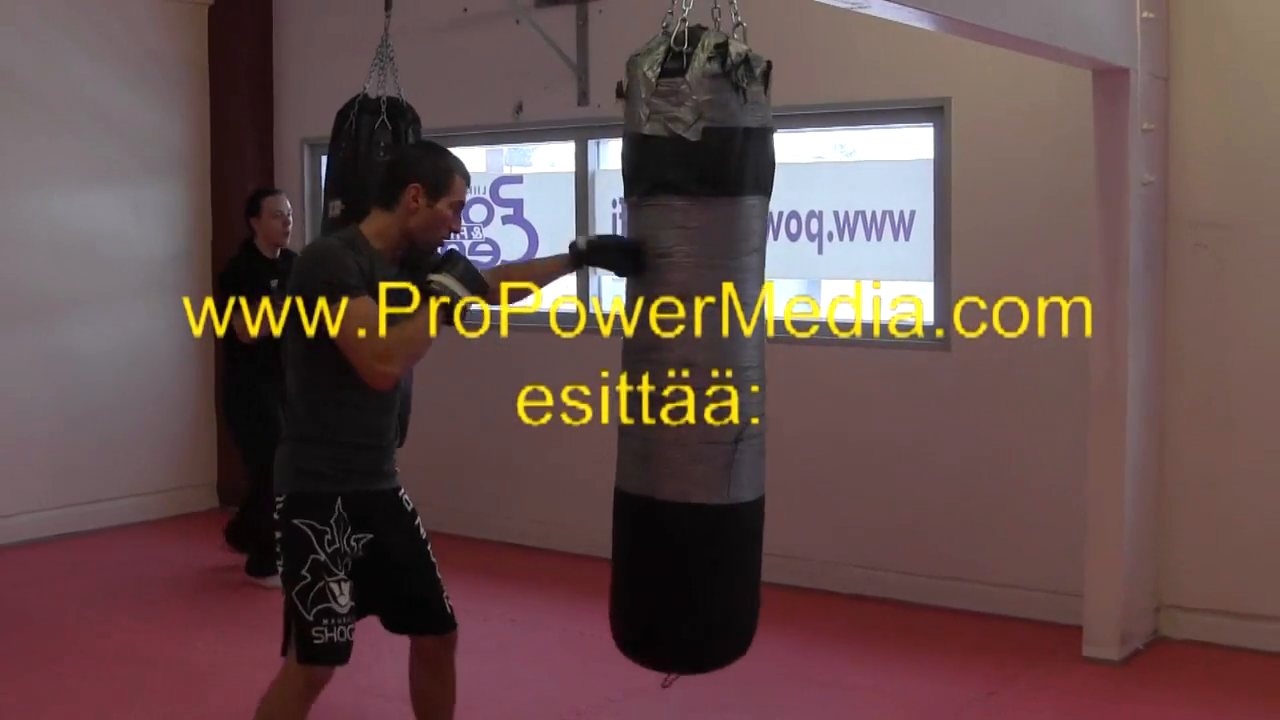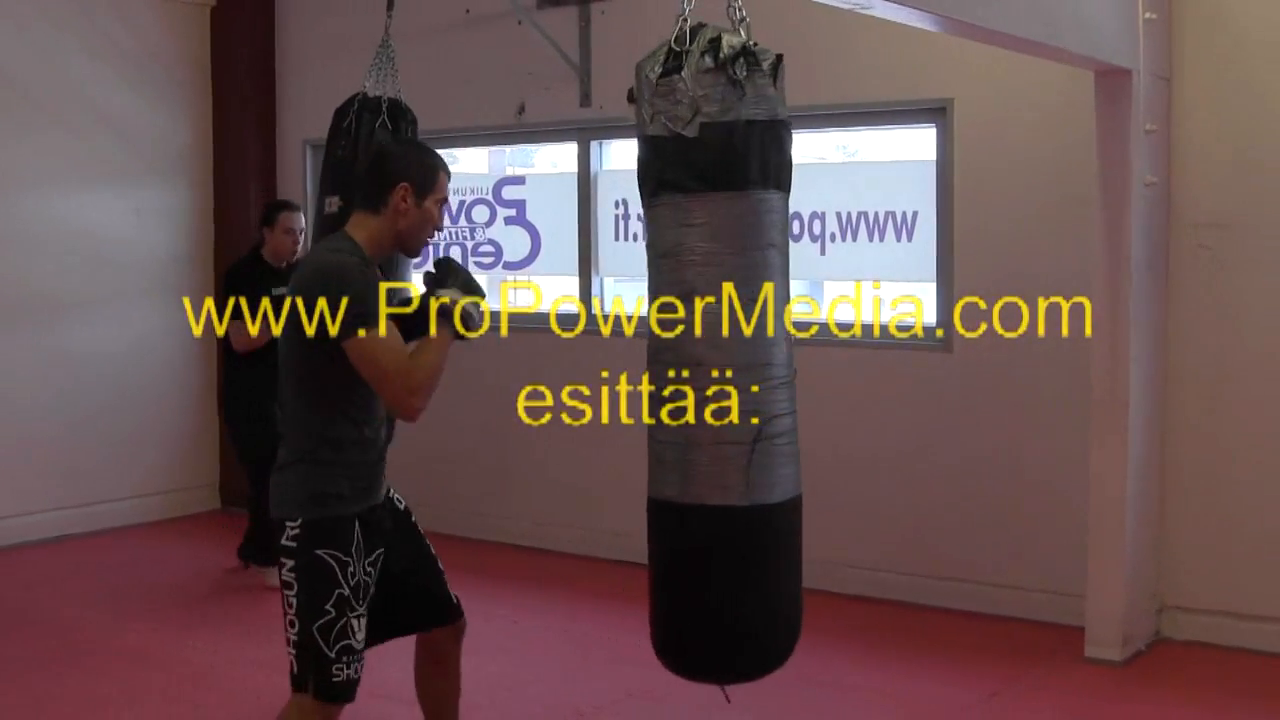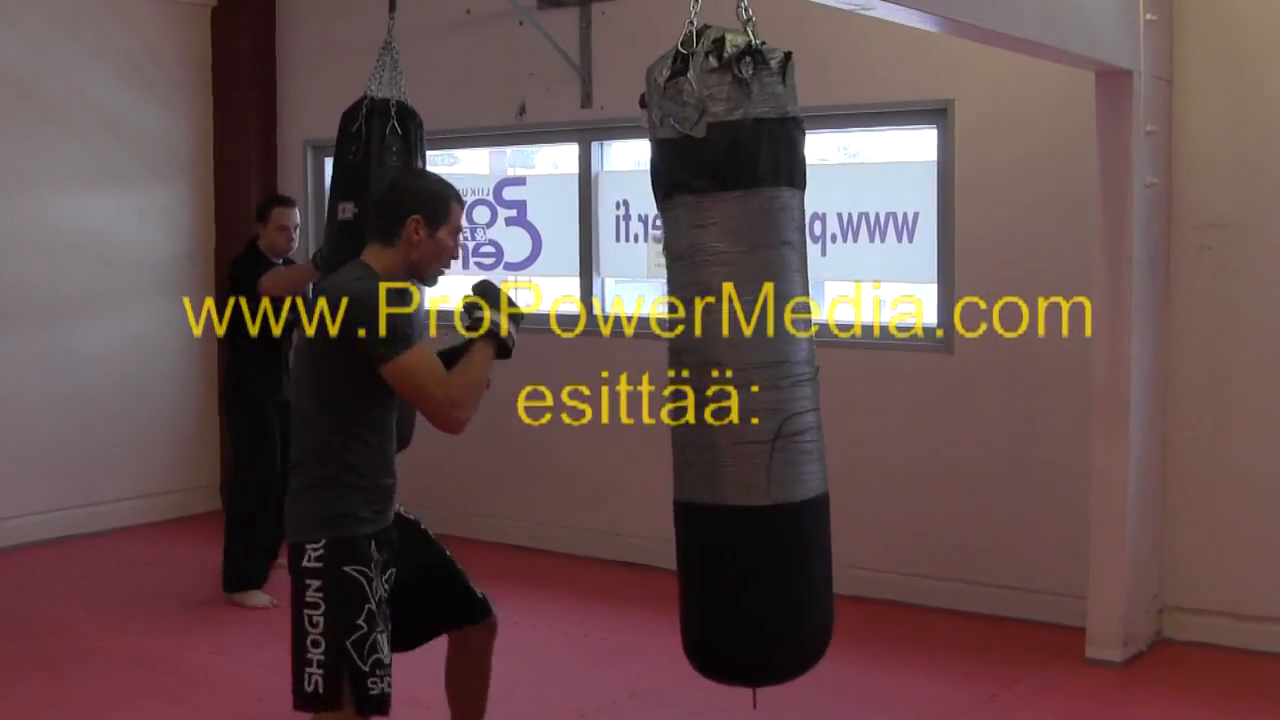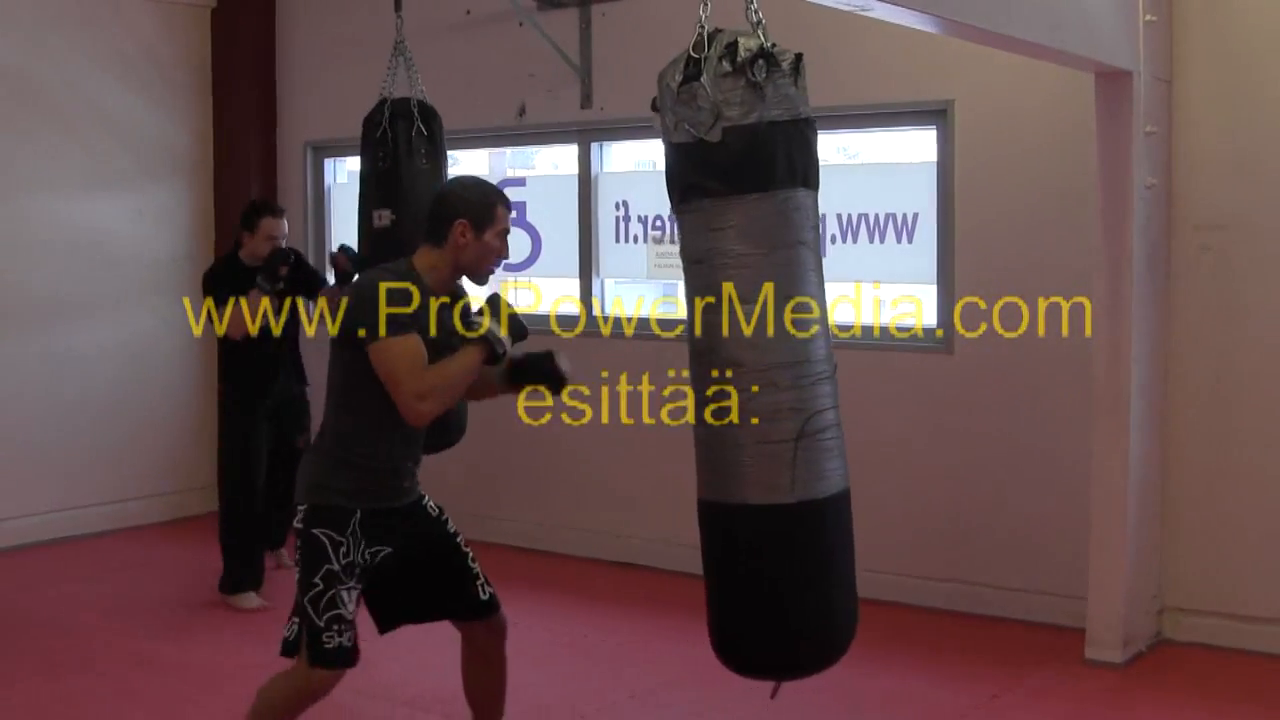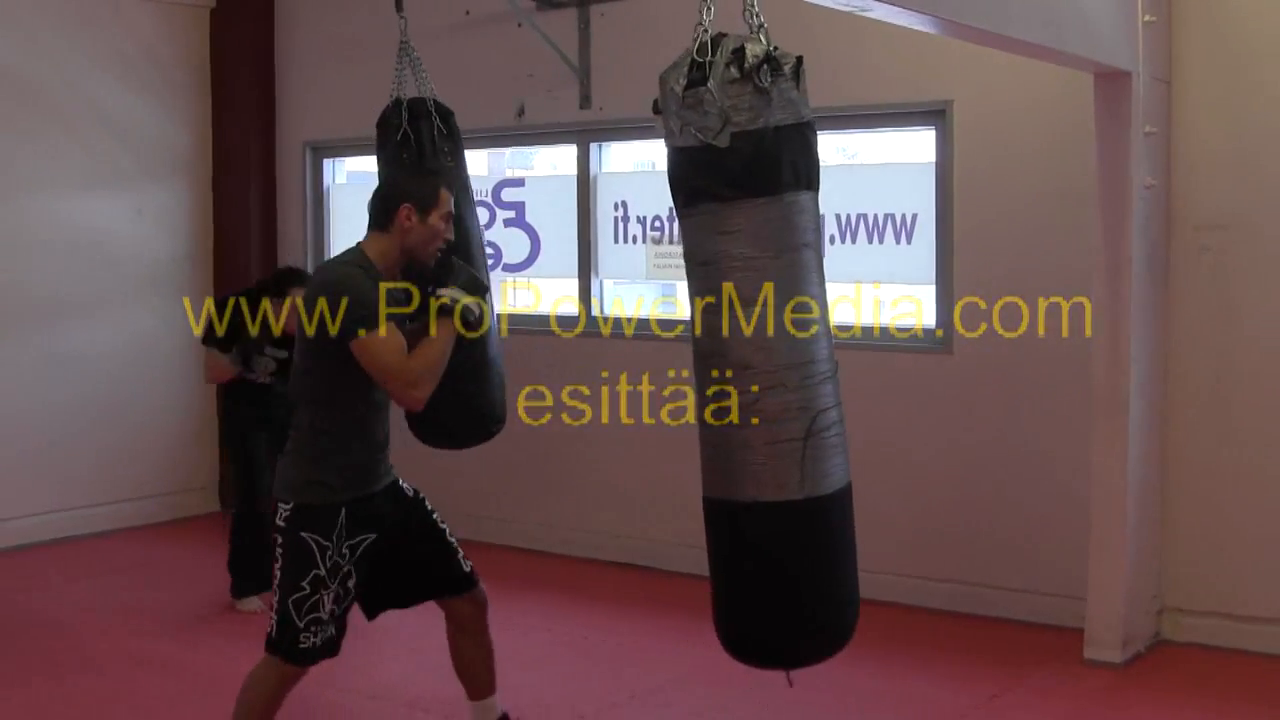
dt=0.3s
person 1, frame 1
left shoulder: (405, 260)
right shoulder: (330, 261)
left elbow: (485, 285)
right elbow: (380, 366)
left wrist: (581, 254)
right wrist: (443, 293)
left hip: (375, 484)
right hip: (317, 490)
left knee: (436, 632)
right knee: (318, 662)
person 1, frame 2
left shoulder: (362, 267)
right shoulder: (337, 272)
right elbow: (408, 398)
left wrist: (440, 309)
right wrist: (452, 309)
left hip: (371, 499)
right hip: (323, 512)
left knee: (444, 625)
person 1, frame 3
left shoulder: (389, 292)
right shoulder: (360, 300)
right elbow: (451, 411)
left wrist: (470, 348)
right wrist: (492, 329)
left hip: (378, 518)
right hip: (331, 531)
left knee: (475, 624)
person 1, frame 4
left shoulder: (450, 298)
right shoulder: (383, 294)
left elbow: (463, 388)
right elbow: (418, 402)
left wrist: (518, 372)
right wrist: (487, 339)
left hip: (403, 501)
right hip: (338, 504)
left knee: (487, 625)
right knee: (319, 670)
person 1, frame 5
left shoulder: (389, 281)
right shoulder: (344, 282)
right elbow: (411, 387)
left wrist: (445, 300)
right wrist: (456, 310)
left hip: (378, 486)
right hip: (321, 501)
left knee: (468, 600)
right knee: (292, 658)
person 2, frame 1
left shoulder: (292, 263)
right shoulder: (240, 271)
right elbow: (247, 332)
right wrist: (285, 296)
left hip: (286, 383)
right hip: (250, 387)
right knee: (271, 469)
left ankle: (242, 535)
right ankle: (265, 564)
person 2, frame 2
left shoulder: (298, 273)
right shoulder: (243, 277)
right elbow: (241, 341)
right wrist: (288, 311)
right hip: (248, 392)
right knee: (271, 469)
left ankle: (258, 551)
right ankle: (265, 556)
person 2, frame 3
left shoulder: (288, 266)
right shoulder: (246, 268)
right elbow: (275, 286)
right wrist: (315, 270)
left hip: (280, 390)
right hip: (248, 392)
left knee: (285, 477)
right knee: (254, 482)
left ankle: (263, 552)
right ankle: (241, 581)
person 2, frame 4
left shoulder: (290, 263)
right shoulder: (221, 275)
right elbow: (237, 328)
right wrist: (265, 281)
left hip: (289, 389)
right hip: (245, 396)
left knee: (291, 473)
right knee: (244, 484)
left ankle: (269, 542)
right ankle: (238, 583)
person 2, frame 5
right shoulder: (237, 312)
right elbow: (212, 372)
right wrist: (241, 359)
left hip: (293, 413)
right hip: (248, 417)
right knee: (255, 498)
right ankle: (248, 586)
